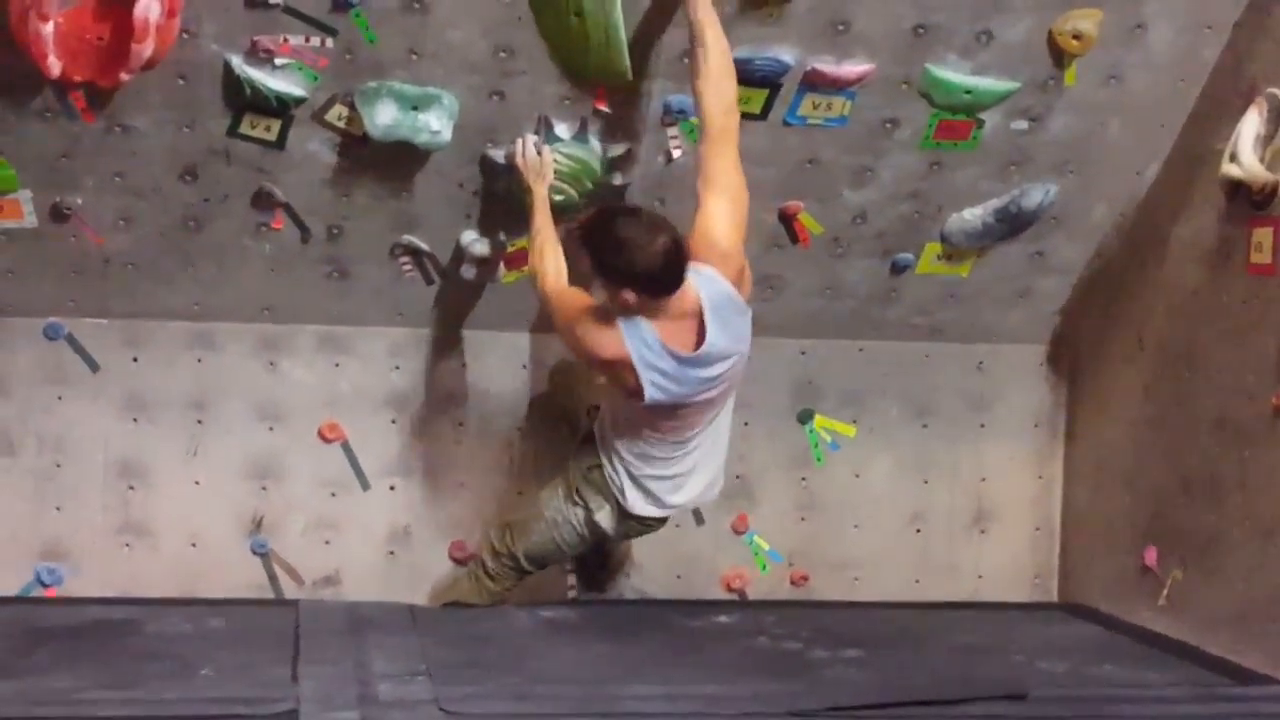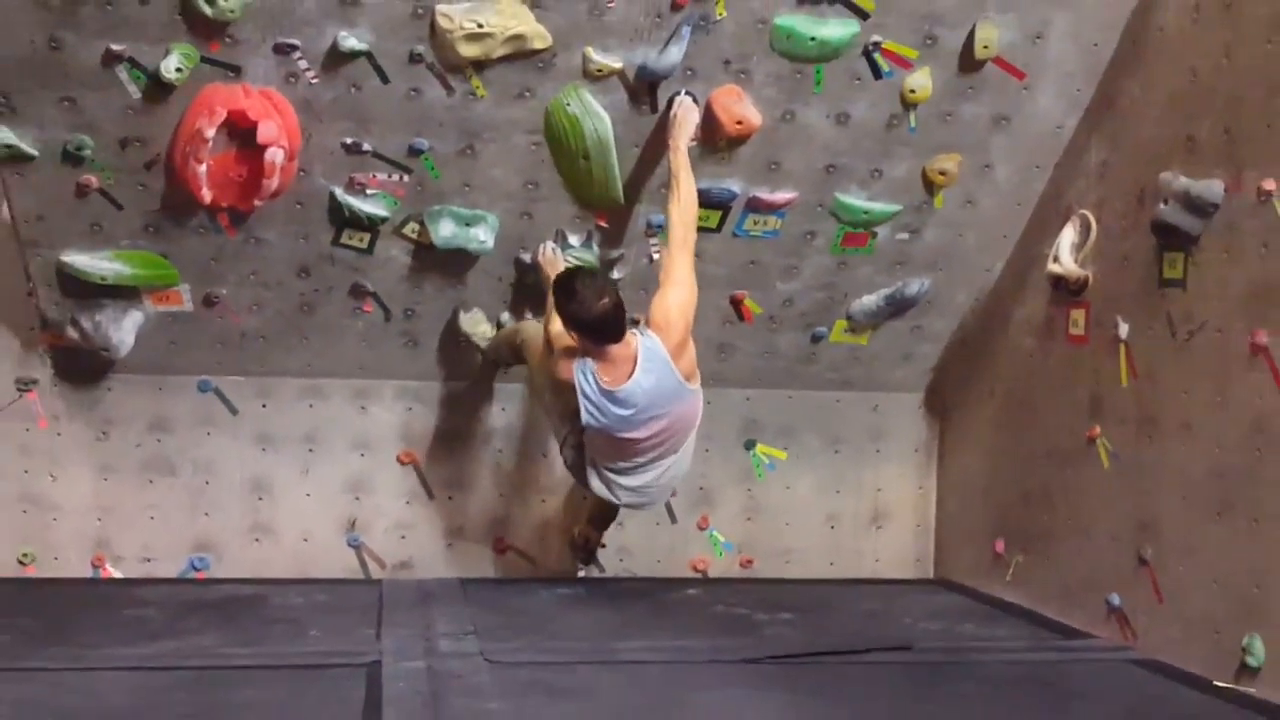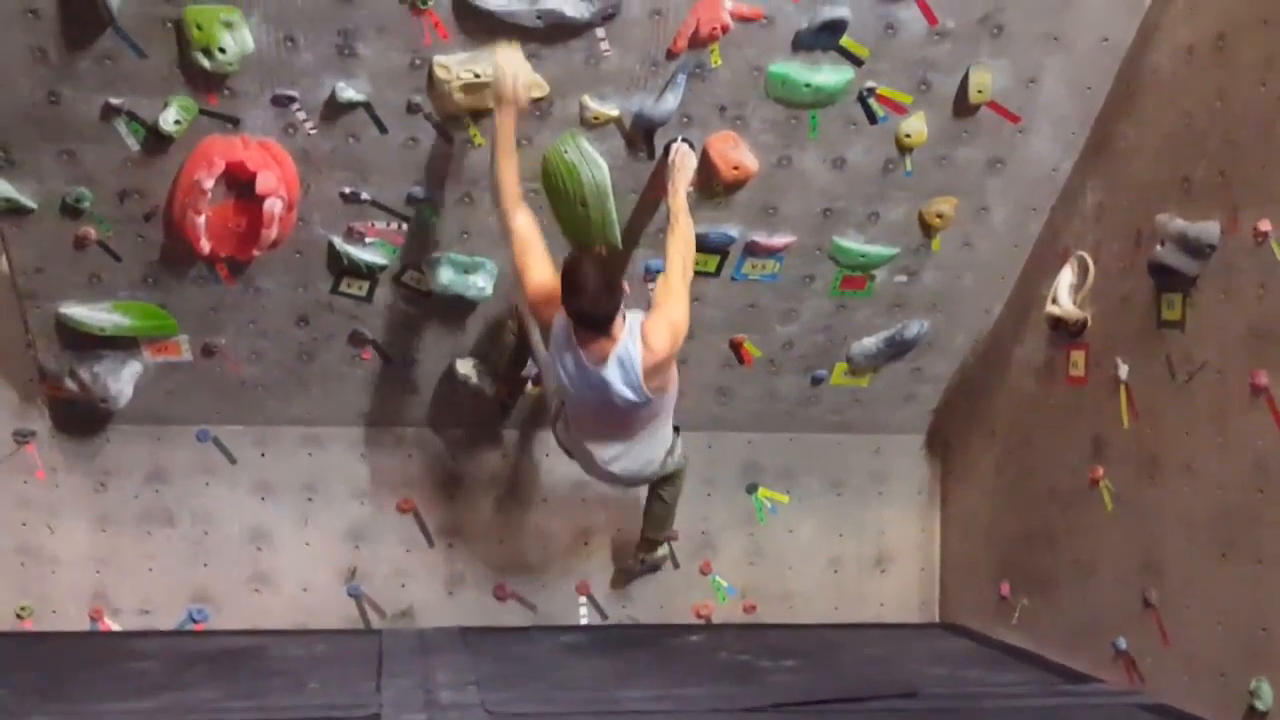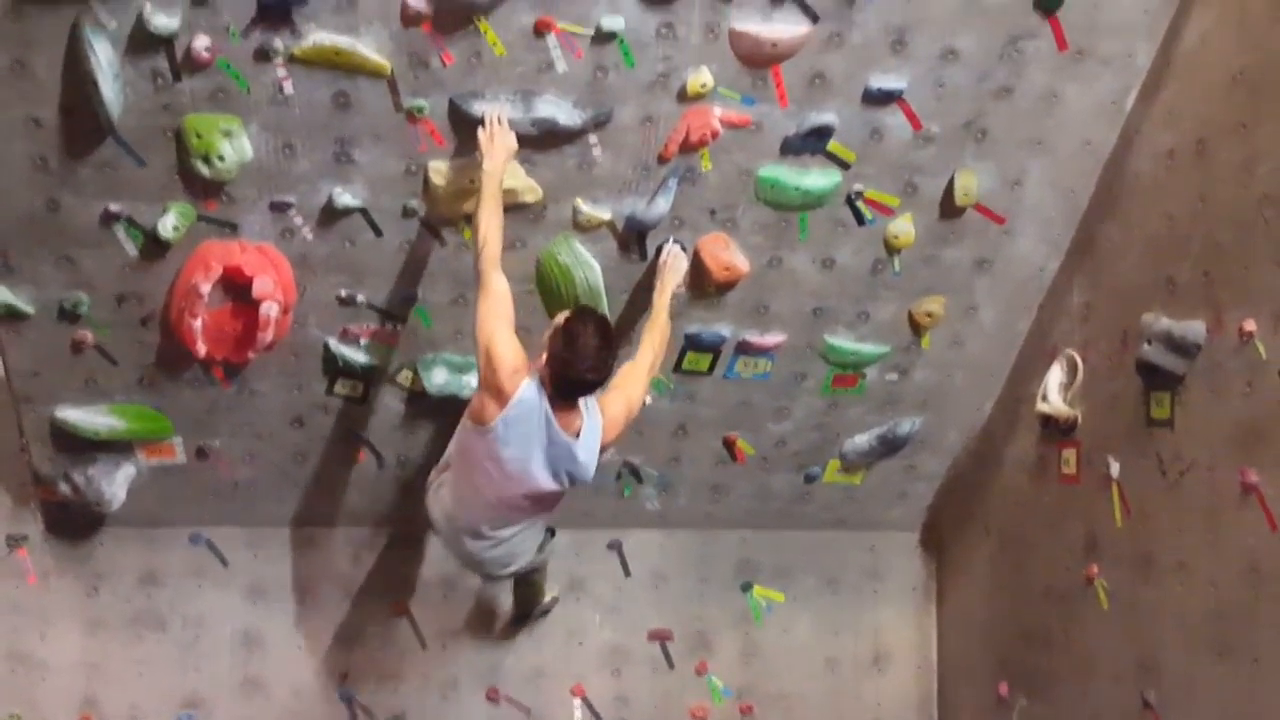
dt=1s
person 1, frame 1
left shoulder: (609, 345)
right shoulder: (724, 269)
left elbow: (552, 283)
right elbow: (720, 125)
left wrist: (538, 190)
left hip: (631, 498)
right hip: (691, 473)
left knee: (499, 558)
right knee: (566, 378)
right ankle: (601, 553)
person 1, frame 2
left shoulder: (570, 369)
right shoulder: (671, 344)
left elbow: (557, 327)
left wrist: (553, 275)
left hip: (602, 477)
right hip: (660, 481)
left knee: (528, 331)
left ankle: (492, 346)
right ankle: (589, 535)
person 1, frame 3
left shoulder: (551, 316)
right shoulder: (656, 345)
right elbow: (680, 267)
left hip: (577, 447)
right hip: (643, 462)
right knee: (672, 465)
right ankle: (650, 552)
person 1, frame 4
left shoulder: (509, 389)
right shoulder: (601, 429)
right elbow: (647, 361)
left hip: (446, 518)
right hip: (502, 553)
right ankle: (529, 608)
